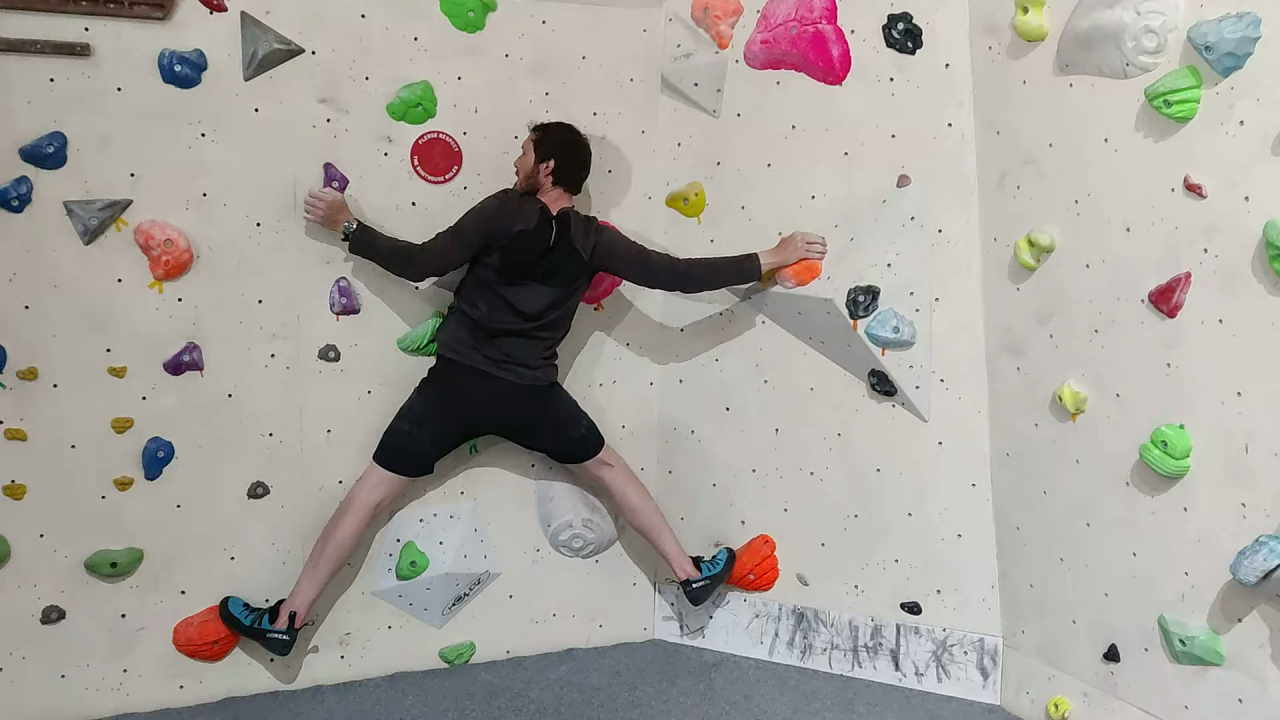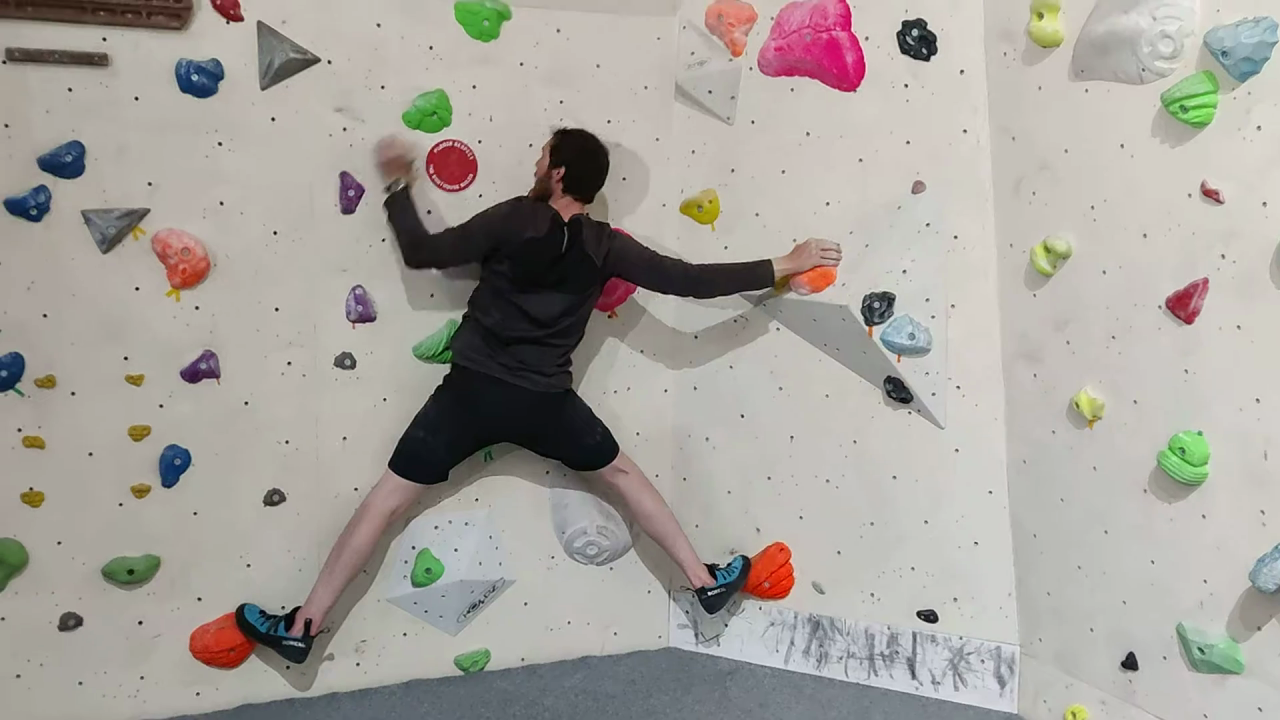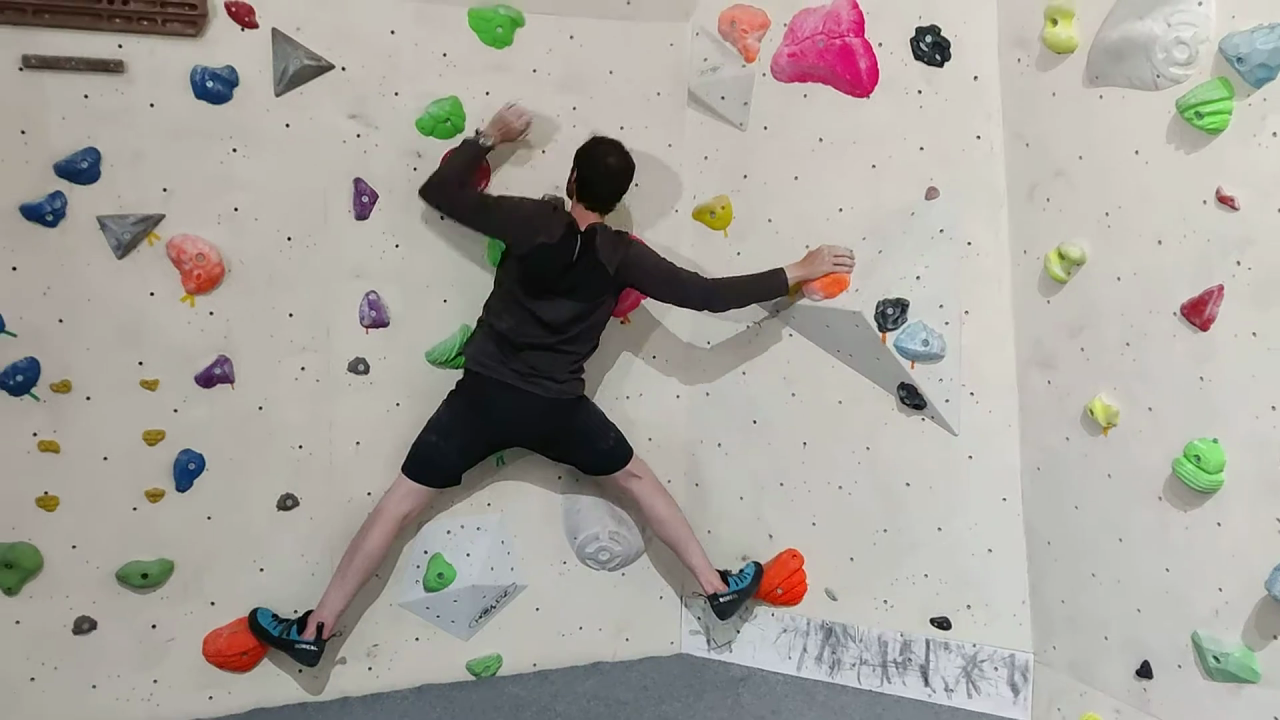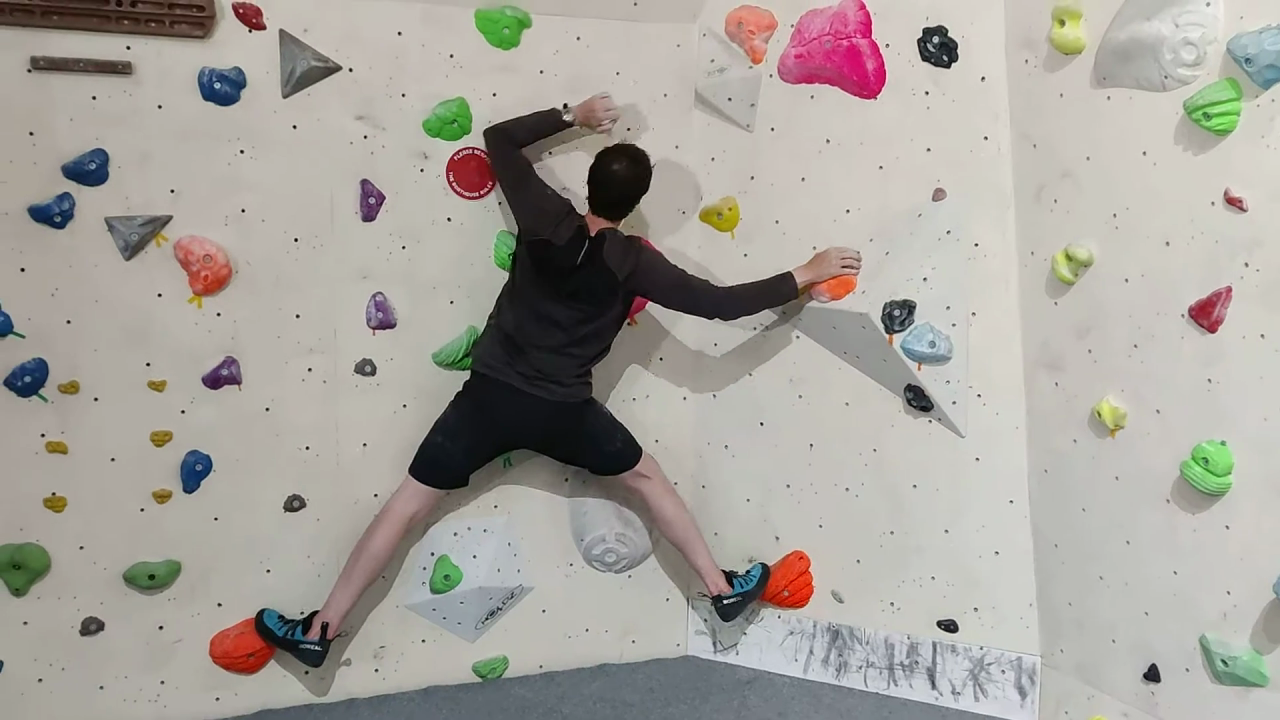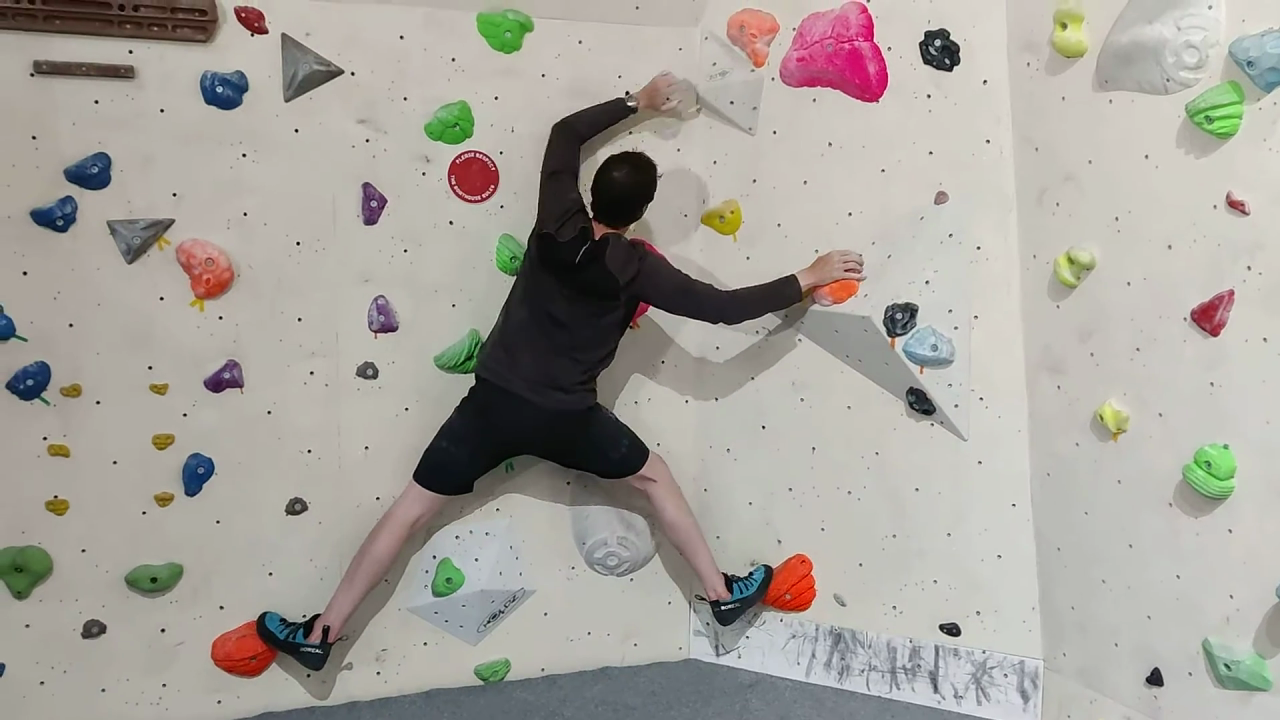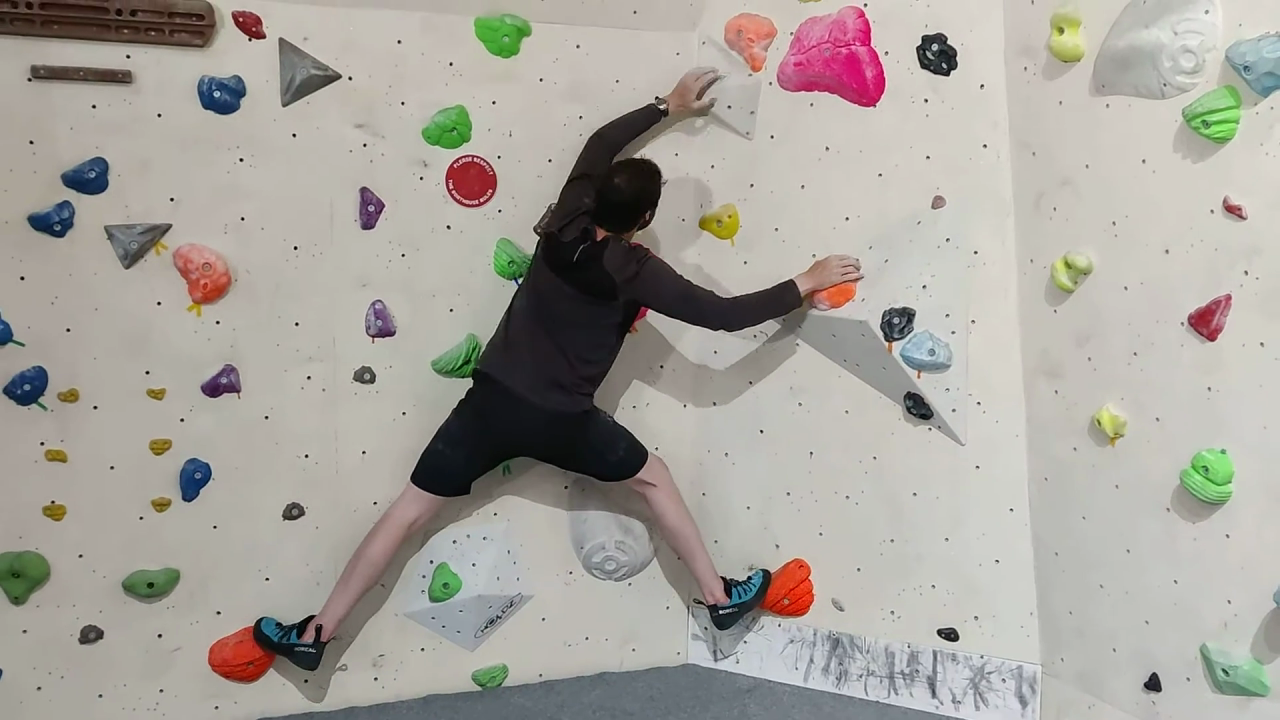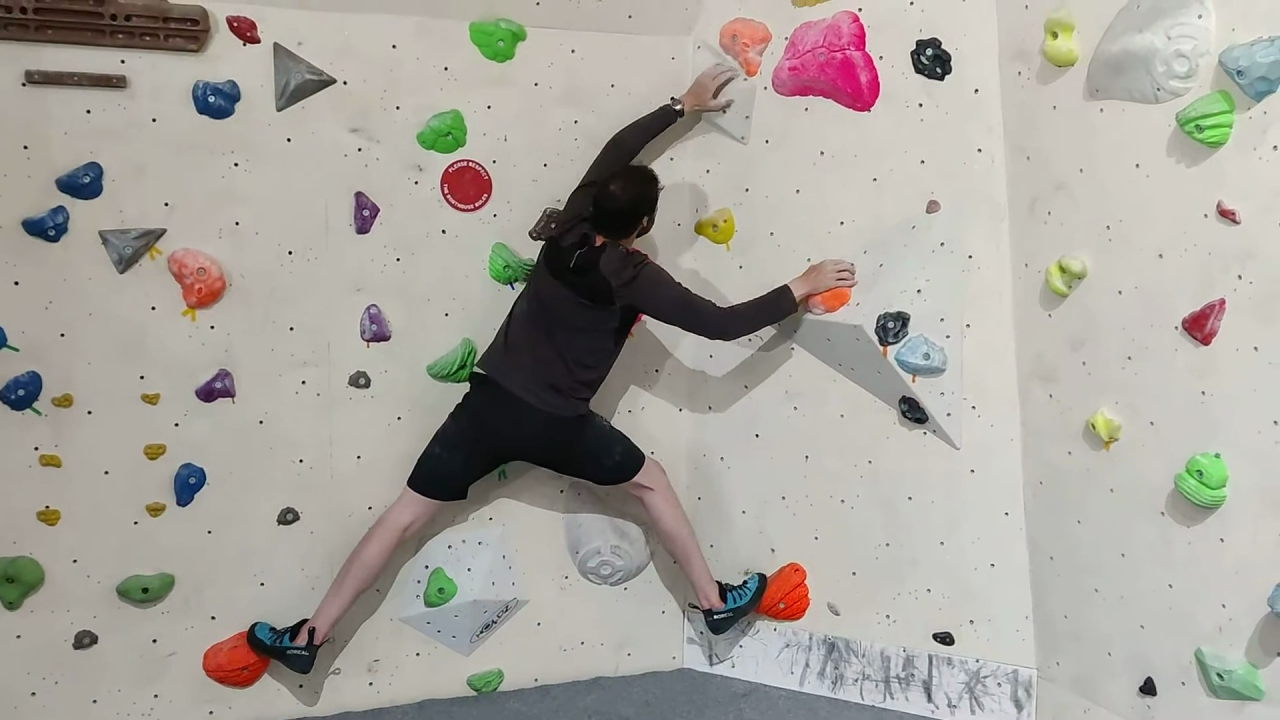
dt=0.2s
person 1, frame 1
left shoulder: (502, 212)
right shoulder: (592, 240)
left elbow: (416, 265)
right elbow: (679, 276)
left wrist: (346, 224)
right wrist: (770, 259)
left hip: (457, 382)
right hip: (530, 395)
left knee: (371, 492)
right knee: (607, 466)
left ankle: (286, 619)
right ankle: (690, 574)
person 1, frame 2
left shoulder: (514, 219)
right shoulder: (604, 246)
left elbow: (420, 252)
right elbow: (692, 280)
left wrist: (396, 183)
right wrist: (783, 265)
left hip: (472, 391)
right hip: (544, 402)
left knee: (386, 498)
right knee: (623, 473)
left ankle: (303, 626)
right ankle: (704, 582)
person 1, frame 3
left shoulder: (530, 221)
right shoulder: (622, 255)
left elbow: (438, 192)
right elbow: (709, 294)
left wrist: (490, 137)
right wrist: (797, 272)
left hip: (483, 394)
right hip: (557, 408)
left knee: (400, 503)
right knee: (636, 477)
left ankle: (315, 628)
right ankle: (716, 586)
person 1, frame 4
left shoulder: (544, 219)
right shoulder: (632, 263)
left elbow: (501, 139)
right elbow: (719, 303)
left wrist: (574, 117)
right wrist: (804, 275)
left hip: (490, 396)
right hip: (563, 412)
left knee: (406, 503)
right knee: (647, 475)
left ankle: (319, 629)
right ankle: (721, 589)
person 1, frame 5
left shoulder: (558, 219)
right shoulder: (635, 268)
left elbow: (563, 134)
right elbow: (725, 307)
left wrist: (631, 103)
right wrist: (807, 278)
left hip: (493, 402)
right hip: (565, 419)
left knee: (410, 510)
right knee: (655, 475)
left ankle: (322, 633)
right ankle: (720, 592)
person 1, frame 6
left shoulder: (567, 222)
right shoulder: (636, 272)
left elbow: (600, 145)
right elbow: (725, 314)
left wrist: (666, 107)
right wrist: (806, 283)
left hip: (492, 401)
right hip: (561, 421)
left knee: (407, 510)
right knee: (653, 478)
left ankle: (316, 632)
right ankle: (718, 598)
person 1, frame 7
left shoulder: (570, 226)
right shoulder: (632, 277)
left elbow: (616, 151)
right elbow: (722, 323)
left wrist: (682, 107)
right wrist: (801, 288)
left hip: (489, 404)
right hip: (556, 425)
left knee: (403, 515)
right knee: (651, 482)
left ankle: (309, 636)
right ankle: (714, 602)
